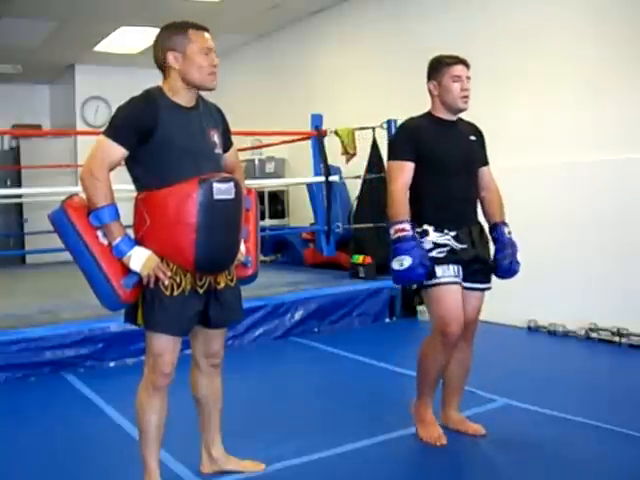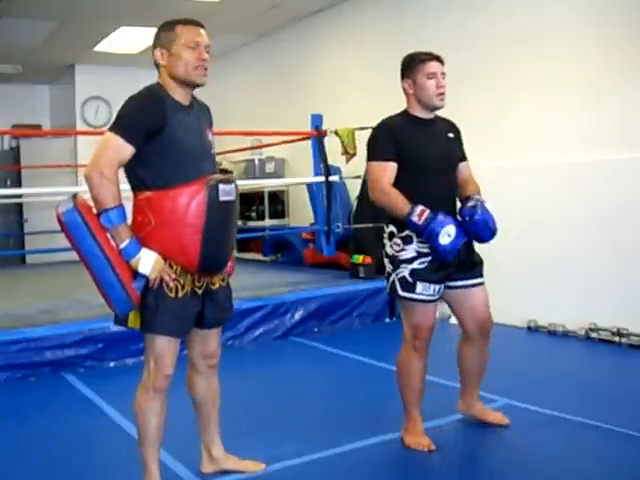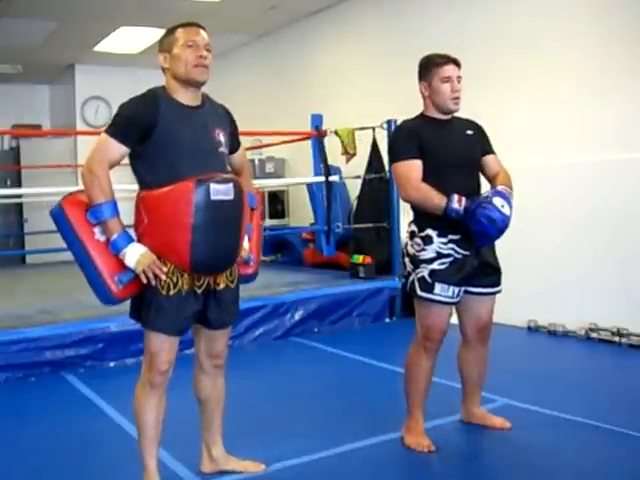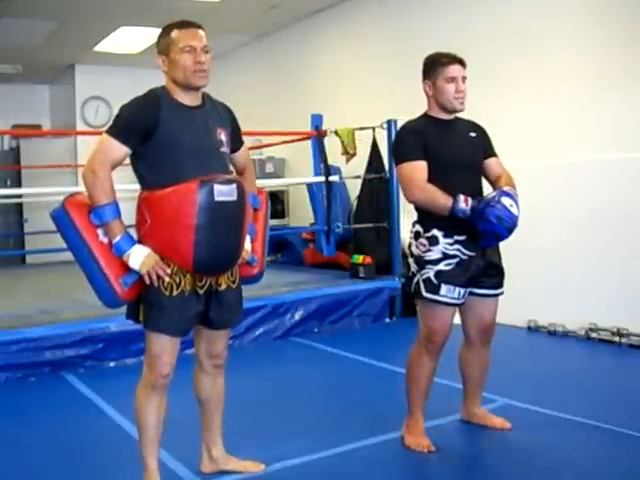
dt=1s
person 1, frame 1
left shoulder: (213, 114)
right shoulder: (143, 110)
left elbow: (235, 174)
right elbow: (93, 173)
right wrist: (125, 247)
right hip: (168, 261)
left knee: (210, 357)
right knee: (161, 368)
person 1, frame 2
left shoulder: (201, 111)
right shoulder: (148, 106)
right elbow: (99, 172)
right wrist: (132, 249)
right hip: (166, 262)
left knee: (207, 359)
right knee: (160, 371)
person 1, frame 3
left shoulder: (220, 115)
right shoulder: (145, 109)
left elbow: (242, 171)
right elbow: (94, 169)
right wrist: (124, 244)
right hip: (167, 260)
left knee: (214, 358)
right knee: (158, 367)
person 1, frame 4
left shoulder: (222, 113)
right shoulder: (147, 109)
left elbow: (246, 171)
right elbow: (96, 170)
right wrist: (127, 246)
right hip: (169, 262)
left knee: (214, 359)
right knee: (159, 370)
person 2, frame 1
left shoulder: (473, 133)
right shoulder: (412, 132)
left elbow: (487, 187)
right elbow: (398, 188)
left wrist: (501, 232)
right wrist: (403, 238)
left hip: (472, 239)
right hip: (433, 240)
left knee: (466, 333)
right knee: (449, 328)
left ankle: (451, 412)
right ankle: (423, 407)
person 2, frame 2
left shoulder: (449, 129)
right shoulder: (389, 131)
left elbow: (464, 178)
right elbow: (379, 190)
left wrist: (474, 203)
right wrist: (423, 220)
left hip: (455, 241)
right hip: (413, 245)
left knee: (480, 325)
right knee: (419, 336)
left ankle: (471, 400)
right ankle: (413, 423)
person 2, frame 3
left shoulder: (472, 130)
right shoulder: (409, 133)
left elbow: (498, 172)
right elbow: (410, 189)
left wrist: (500, 196)
right wrist: (460, 207)
left hip: (478, 243)
right hip: (435, 244)
left knee: (479, 331)
right knee: (430, 336)
left ankle: (472, 408)
right ankle: (414, 422)
person 2, frame 4
left shoulder: (475, 131)
right shoulder: (413, 133)
left elbow: (500, 175)
right elbow: (416, 190)
right wrist: (466, 208)
left hip: (482, 243)
right hip: (439, 245)
left knee: (481, 332)
right knee: (433, 337)
left ankle: (472, 407)
right ankle: (414, 421)
